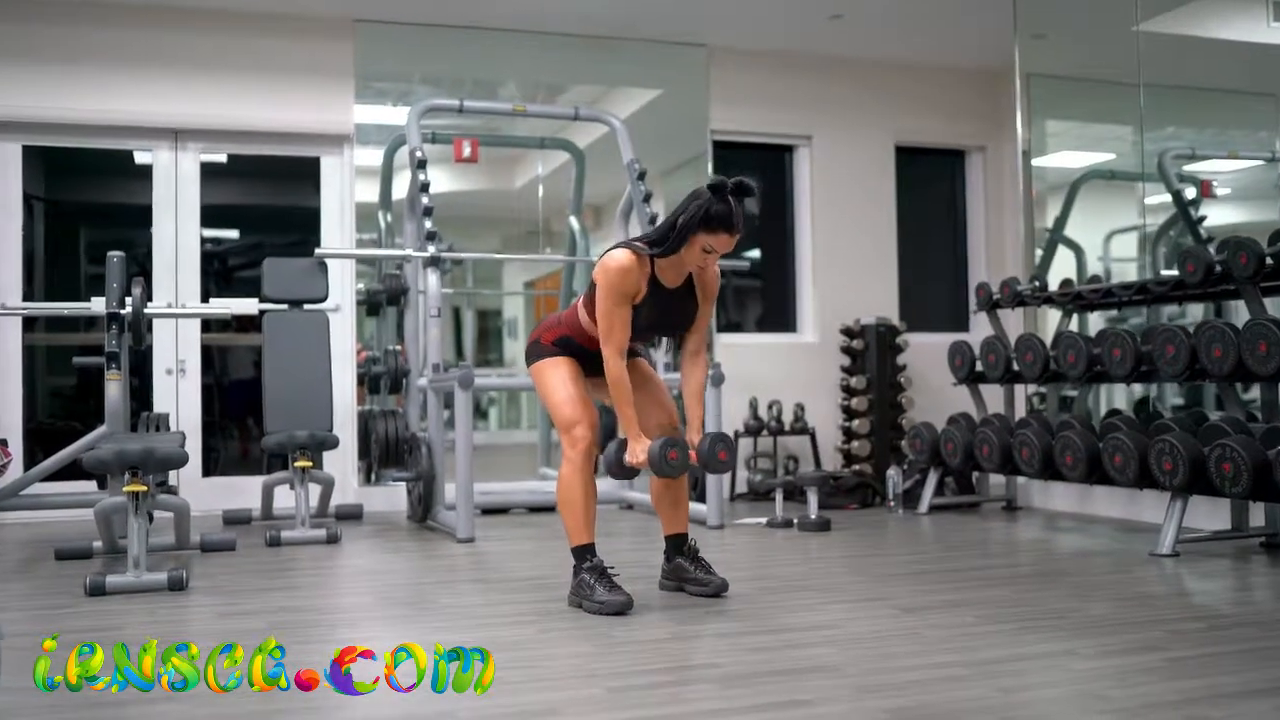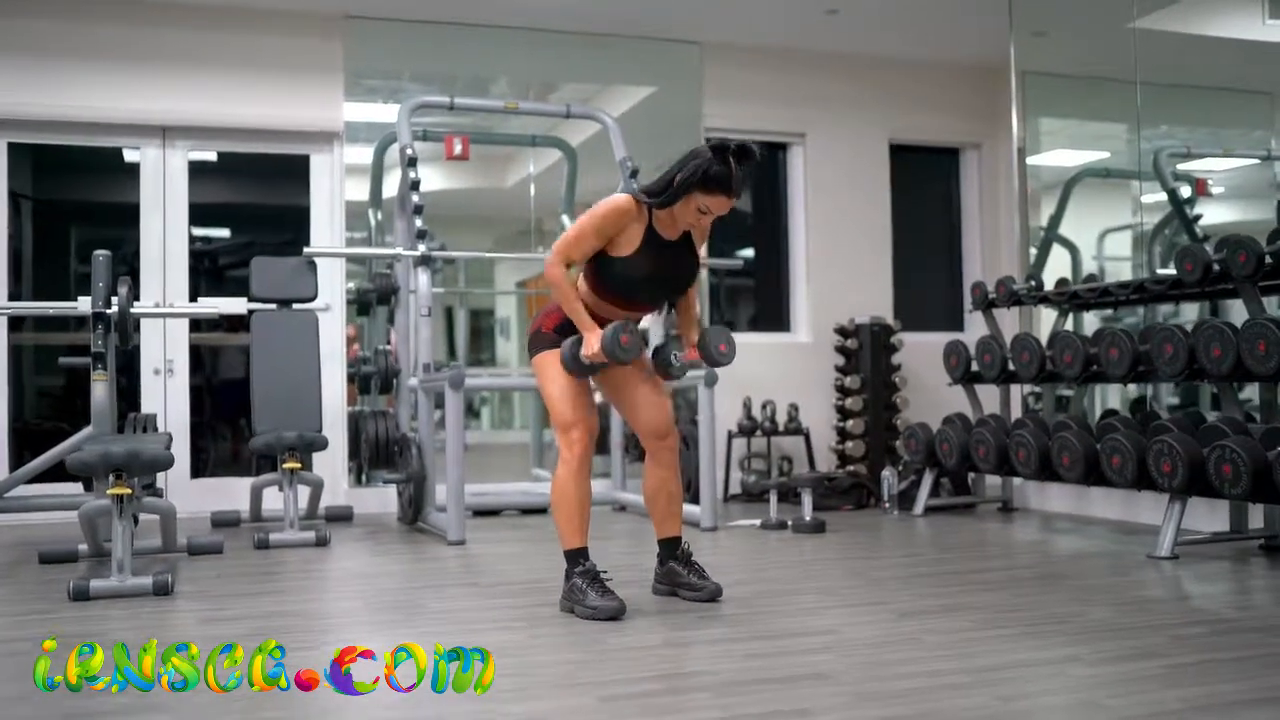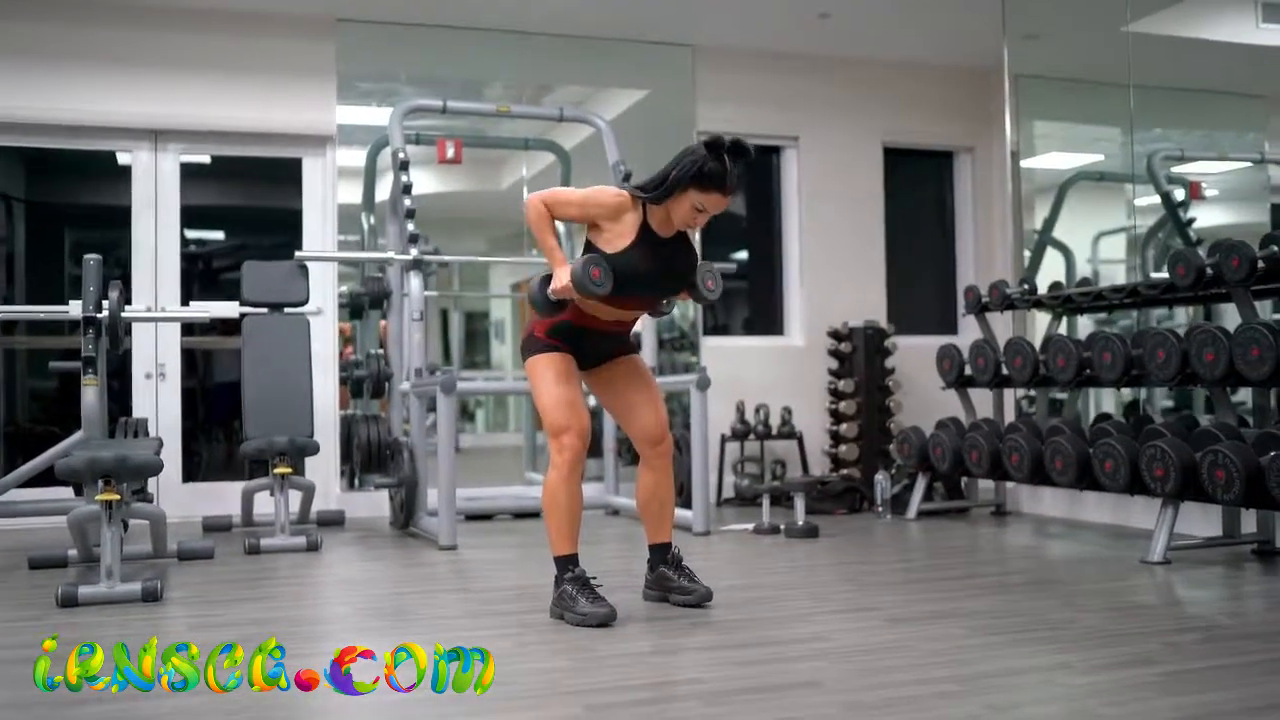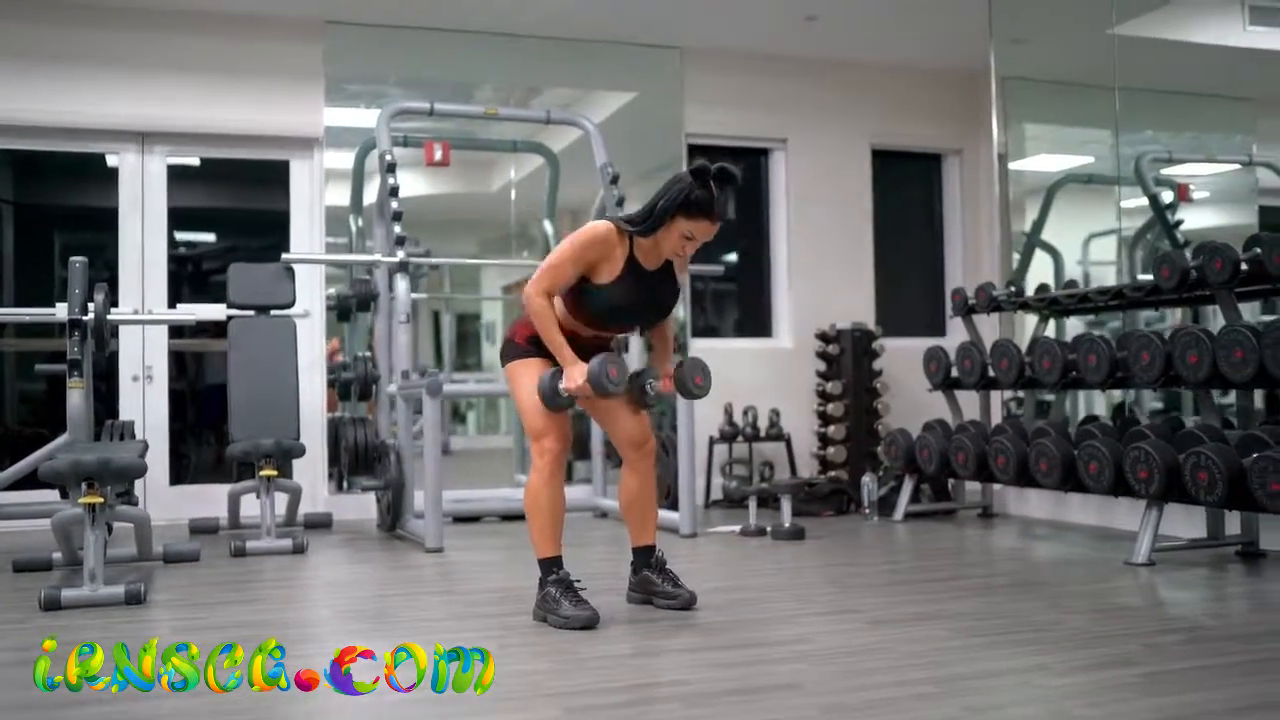
dt=0.4s
person 1, frame 1
left shoulder: (706, 277)
right shoulder: (623, 265)
left elbow: (695, 354)
right elbow: (613, 355)
left wrist: (695, 430)
right wrist: (634, 435)
left hip: (616, 351)
right hip: (560, 346)
left knee: (670, 437)
right knee: (581, 437)
left ankle: (678, 558)
right ankle: (585, 572)
person 1, frame 2
left shoulder: (697, 229)
right shoulder: (621, 211)
left elbow: (683, 287)
right elbow: (555, 265)
left wrist: (691, 335)
right wrist: (590, 330)
right hip: (564, 332)
left knee: (664, 435)
right knee: (579, 438)
left ankle: (671, 561)
right ankle: (578, 575)
person 1, frame 3
left shoulder: (685, 223)
right shoulder: (615, 206)
right elbow: (536, 203)
left wrist: (679, 287)
right wrist: (560, 266)
left hip: (614, 342)
right hip: (558, 334)
left knee: (658, 441)
right knee: (570, 442)
left ankle: (662, 566)
right ankle: (567, 582)
person 1, frame 4
left shoulder: (677, 255)
right shoulder: (601, 238)
left elbow: (658, 312)
right elbow: (535, 294)
left wrist: (664, 365)
right wrist: (570, 364)
left hip: (596, 350)
right hip: (536, 344)
left knee: (641, 444)
right knee: (551, 445)
left ankle: (645, 569)
right ankle: (551, 584)
